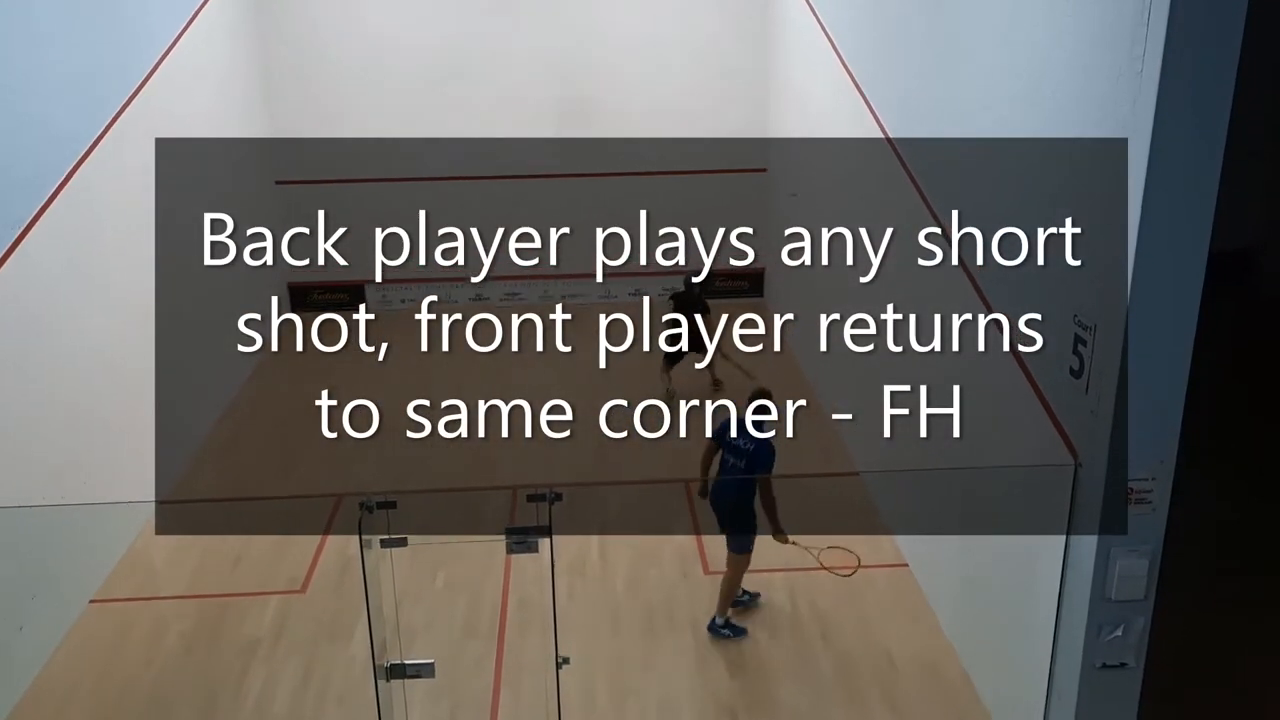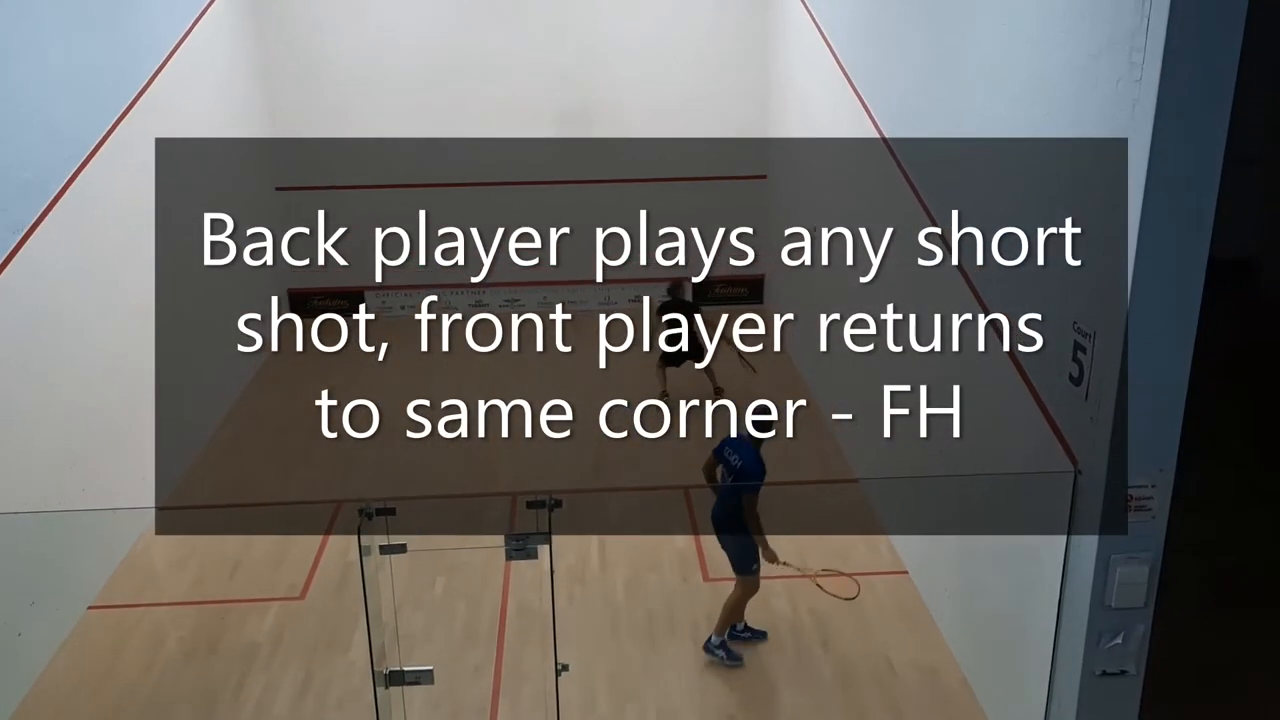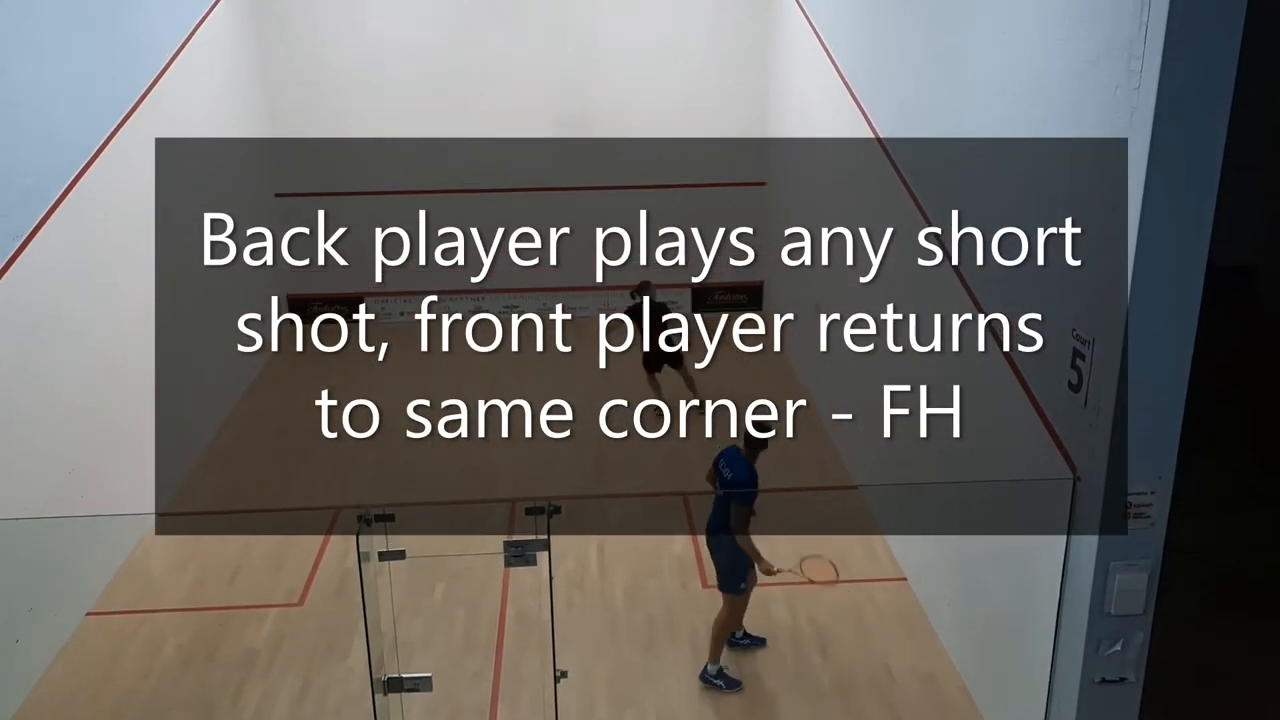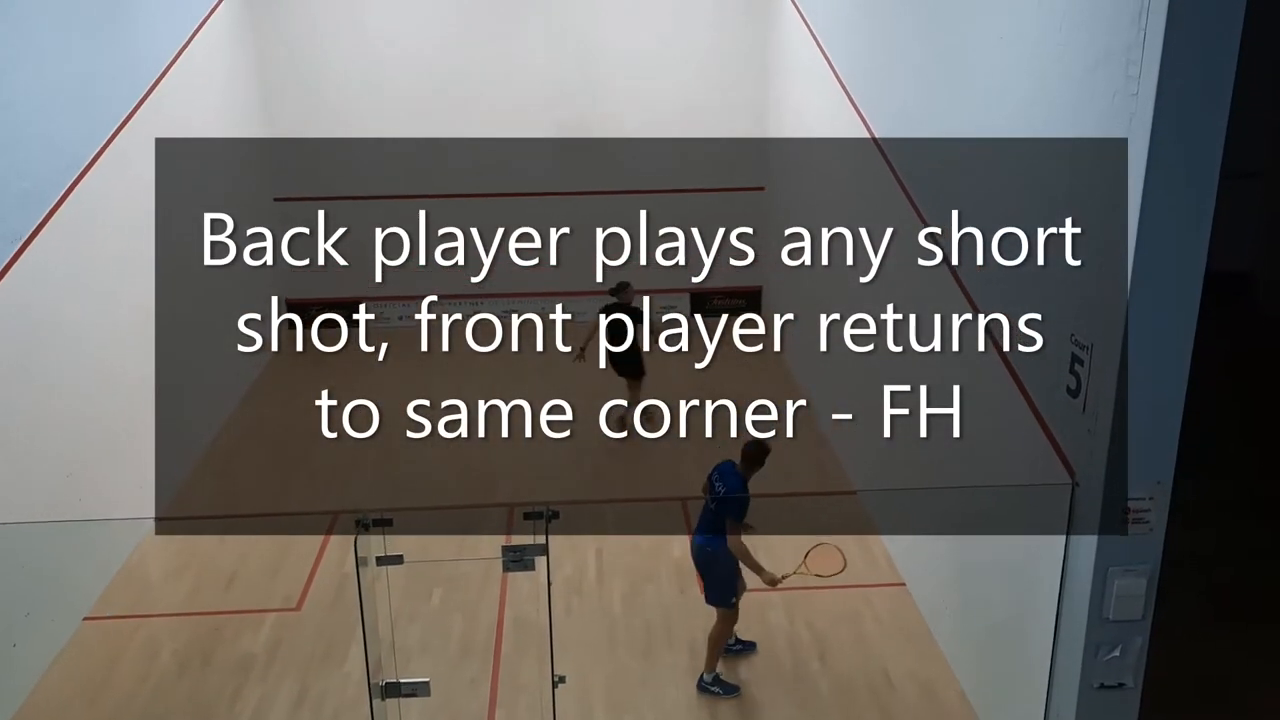
dt=0.2s
person 1, frame 1
left shoulder: (728, 425)
right shoulder: (764, 447)
left elbow: (706, 456)
right elbow: (765, 492)
left wrist: (704, 483)
right wrist: (777, 528)
left hip: (718, 497)
right hip: (738, 505)
left knee: (737, 549)
right knee: (738, 564)
left ankle: (735, 593)
right ankle: (719, 621)
person 1, frame 2
left shoulder: (730, 442)
right shoulder: (755, 465)
left elbow: (707, 468)
right elbow: (750, 511)
right wrist: (765, 546)
left hip: (721, 517)
right hip: (733, 525)
left knee: (748, 574)
right knee: (748, 585)
left ankle: (737, 626)
right ankle: (716, 641)
person 1, frame 3
left shoulder: (728, 453)
right shoulder: (746, 478)
left elbow: (710, 478)
right elbow: (738, 527)
right wrist: (760, 561)
left hip: (719, 531)
right hip: (726, 538)
left knee: (748, 581)
right knee: (733, 602)
left ankle: (737, 634)
right ankle: (711, 671)
person 1, frame 4
left shoulder: (724, 467)
right shoulder: (738, 495)
left elbow: (706, 491)
right elbow: (734, 543)
right wrist: (762, 573)
left hip: (705, 543)
right hip: (712, 552)
left knee: (737, 589)
right knee: (727, 615)
left ankle: (729, 642)
right ankle: (708, 679)
